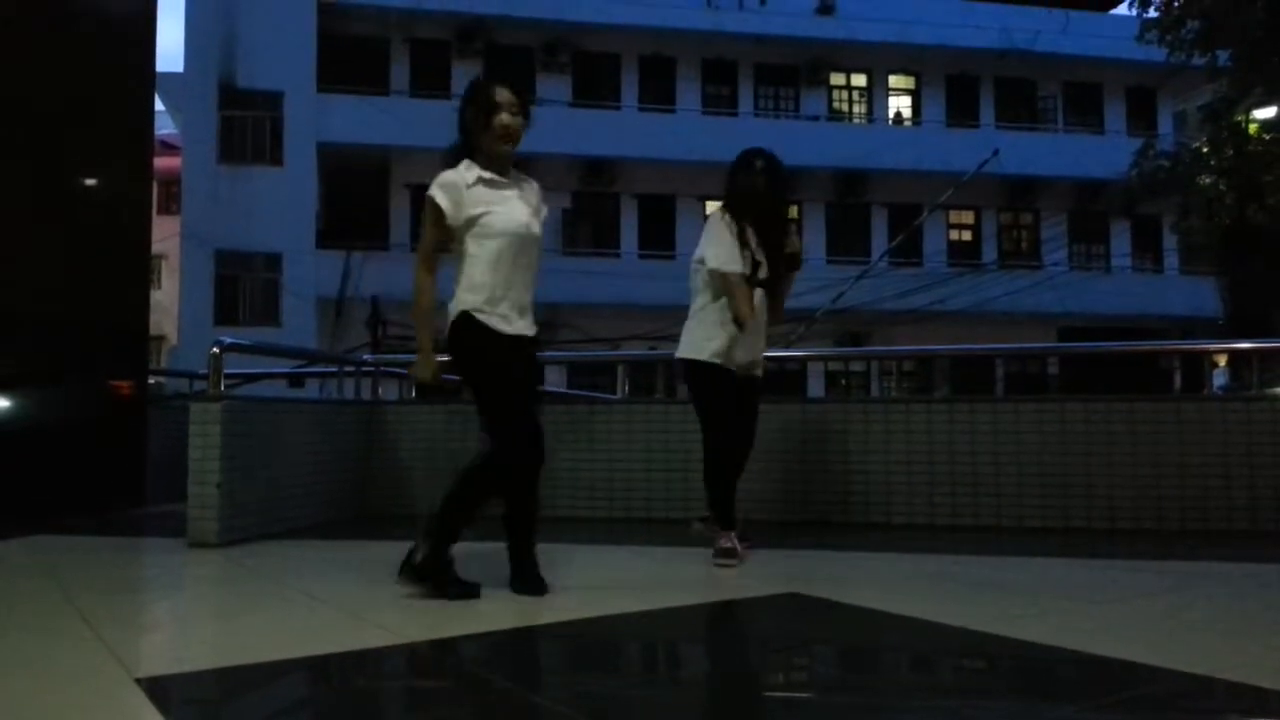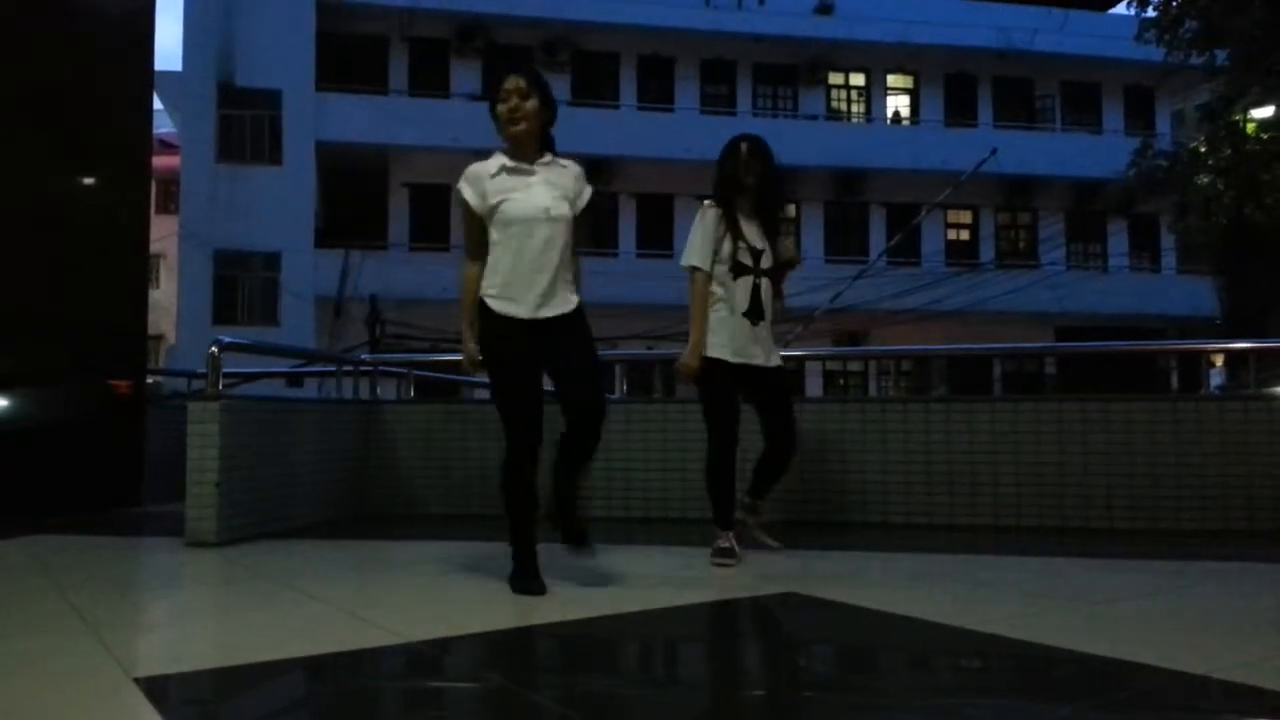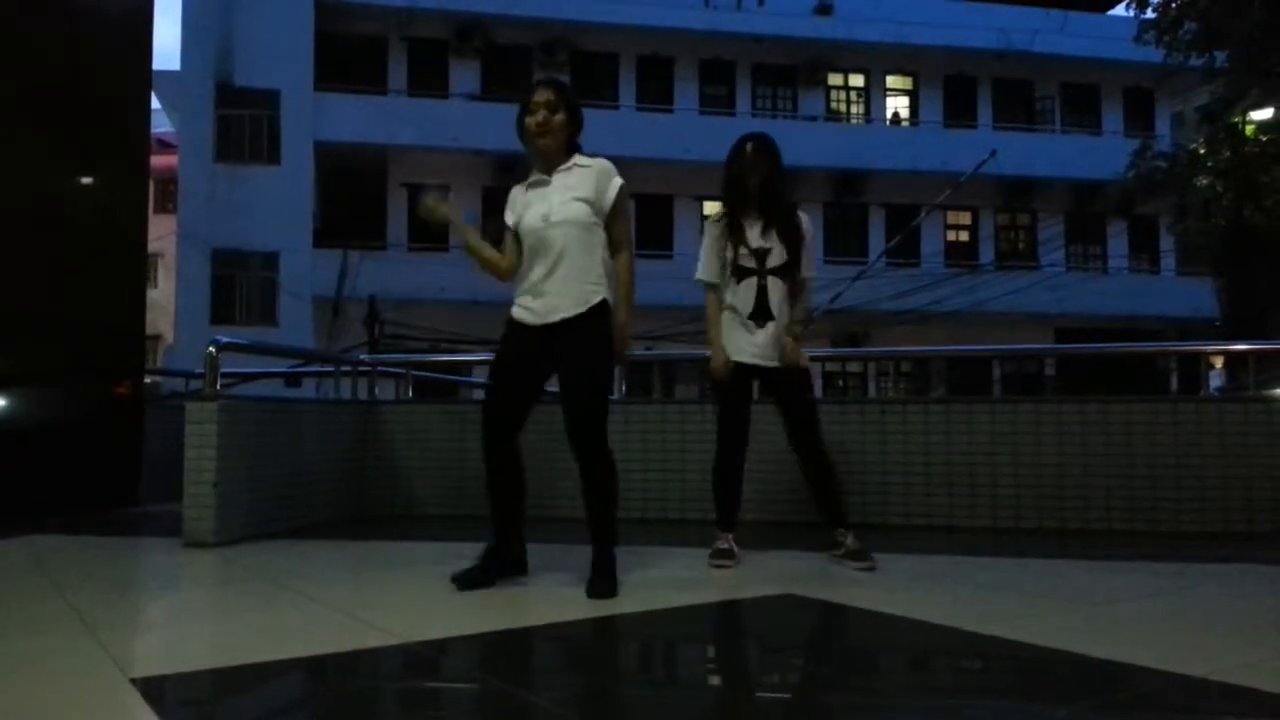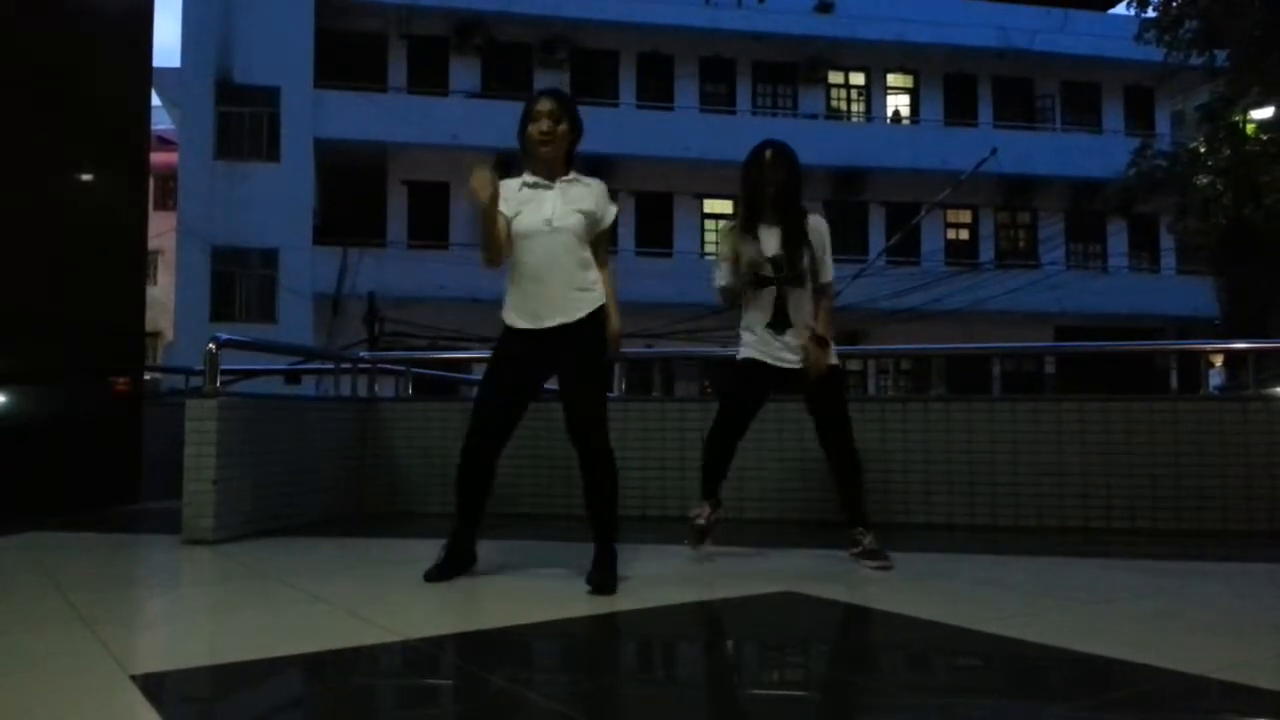
dt=0.3s
person 1, frame 1
left shoulder: (531, 191)
right shoulder: (454, 185)
right elbow: (426, 269)
right wrist: (425, 348)
left hip: (519, 336)
right hip: (479, 332)
left knee: (509, 448)
right knee: (523, 445)
left ankle: (431, 555)
right ankle: (503, 560)
person 1, frame 2
left shoulder: (570, 174)
right shoulder: (481, 176)
left elbow: (570, 251)
right elbow: (475, 259)
left wrist: (575, 309)
right wrist: (467, 328)
left hip: (563, 318)
right hip: (505, 320)
left knee: (589, 417)
right knee: (521, 438)
left ankle: (564, 496)
right ankle: (524, 559)
person 1, frame 3
left shoulder: (598, 174)
right shoulder: (520, 194)
left elbow: (621, 250)
right elbow: (508, 268)
left wrist: (622, 314)
right wrist: (456, 224)
left hip: (584, 321)
right hip: (528, 324)
left knee: (588, 437)
right knee: (496, 430)
left ankle: (603, 557)
right ankle: (506, 548)
person 1, frame 4
left shoulder: (592, 193)
right shoulder: (508, 191)
left elbow: (601, 262)
right elbow: (494, 254)
left wrist: (613, 312)
right wrist: (482, 206)
left hip: (581, 330)
right hip: (521, 331)
left knee: (591, 440)
right knee: (482, 438)
left ankle: (604, 555)
right ankle: (462, 545)
person 2, frame 1
left shoulder: (769, 236)
right shoulder: (722, 223)
left elbow: (773, 308)
right elbow: (728, 282)
left wrist: (790, 265)
right wrist: (748, 319)
left hip: (745, 358)
right hip: (707, 354)
left knee: (740, 444)
right knee: (720, 442)
left ankle: (721, 520)
right ankle: (725, 530)
person 2, frame 2
left shoulder: (772, 223)
right shoulder: (713, 216)
right elbow: (698, 283)
left wrist: (785, 266)
right wrist: (694, 346)
left hip: (762, 352)
right hip: (718, 350)
left knee: (784, 436)
right knee: (723, 442)
left ankle: (751, 504)
right ankle: (724, 532)
person 2, frame 3
left shoulder: (794, 222)
right shoulder: (721, 226)
left elbow: (802, 288)
right elbow: (713, 293)
left wrist: (794, 330)
right wrist: (717, 348)
left hip: (784, 353)
right hip: (736, 353)
left knee: (809, 443)
right knee: (731, 444)
left ankle: (841, 534)
right ankle: (726, 535)
person 2, frame 4
left shoulder: (812, 226)
right shoulder: (737, 230)
left elbow: (825, 291)
right elbow: (730, 296)
left wrist: (820, 338)
right wrist: (738, 269)
left hip: (813, 354)
right hip: (759, 354)
left knee: (840, 441)
right knee: (723, 433)
left ankle: (859, 533)
right ankle: (707, 504)
